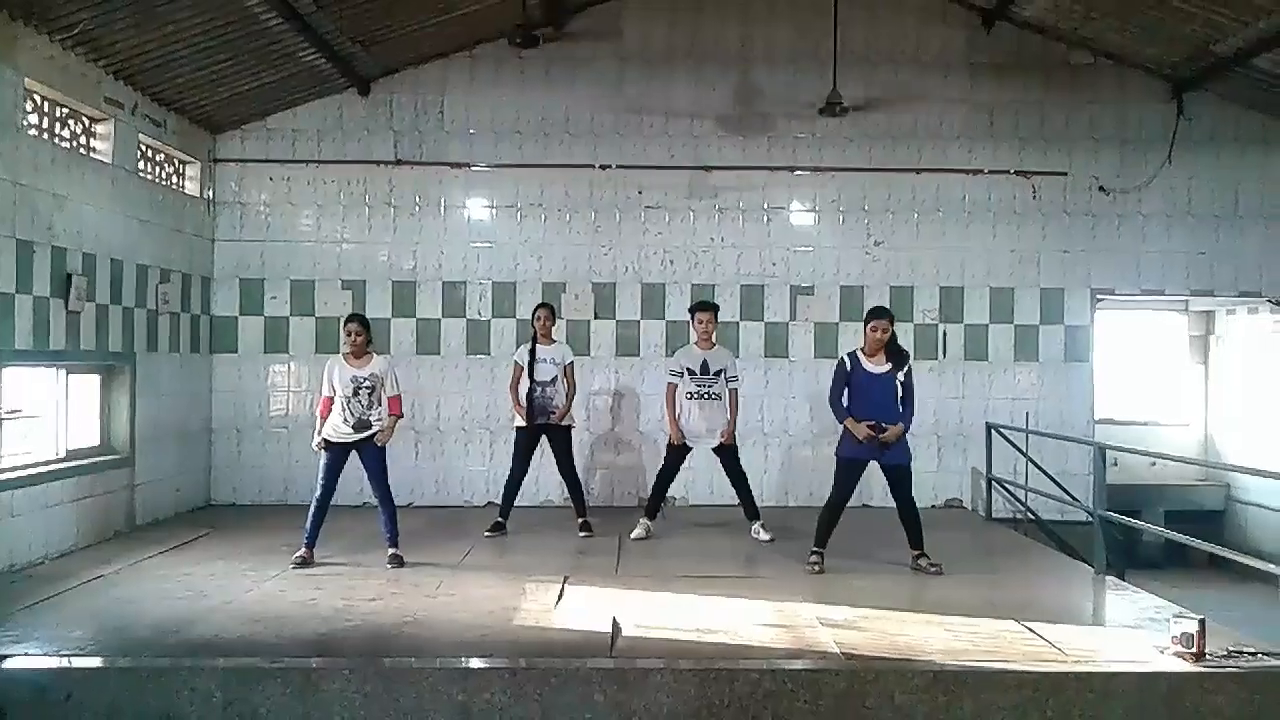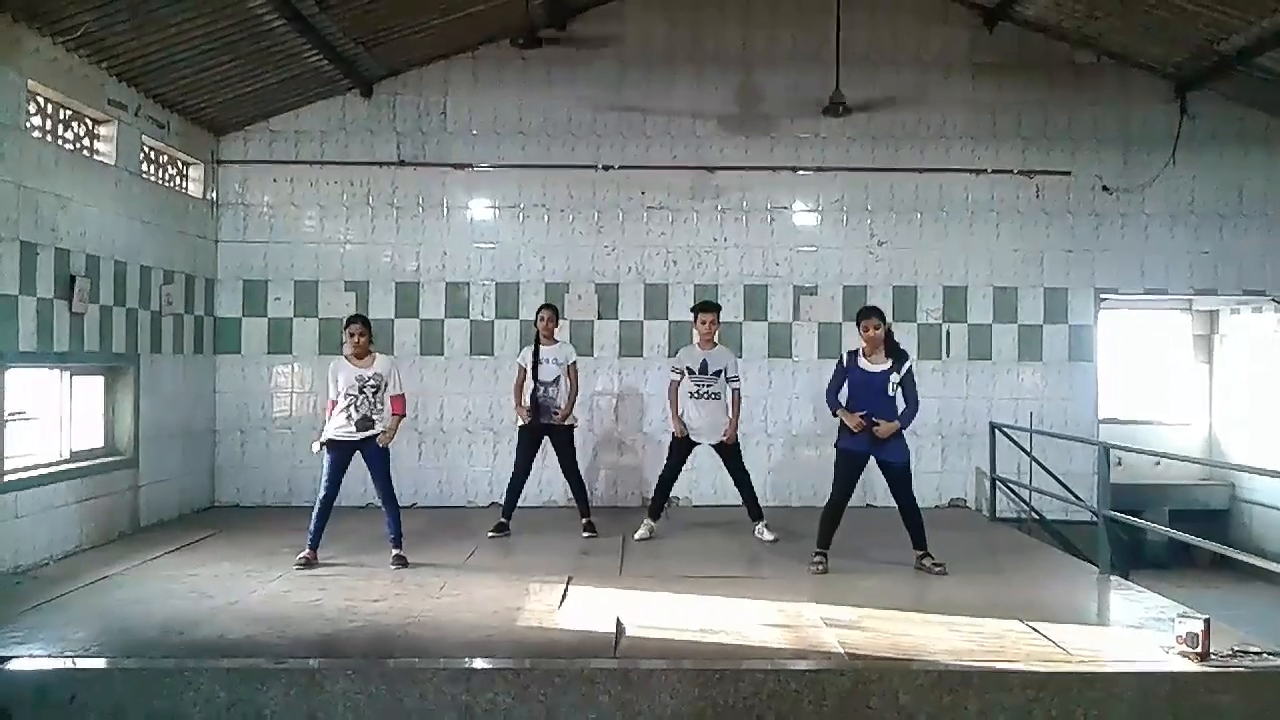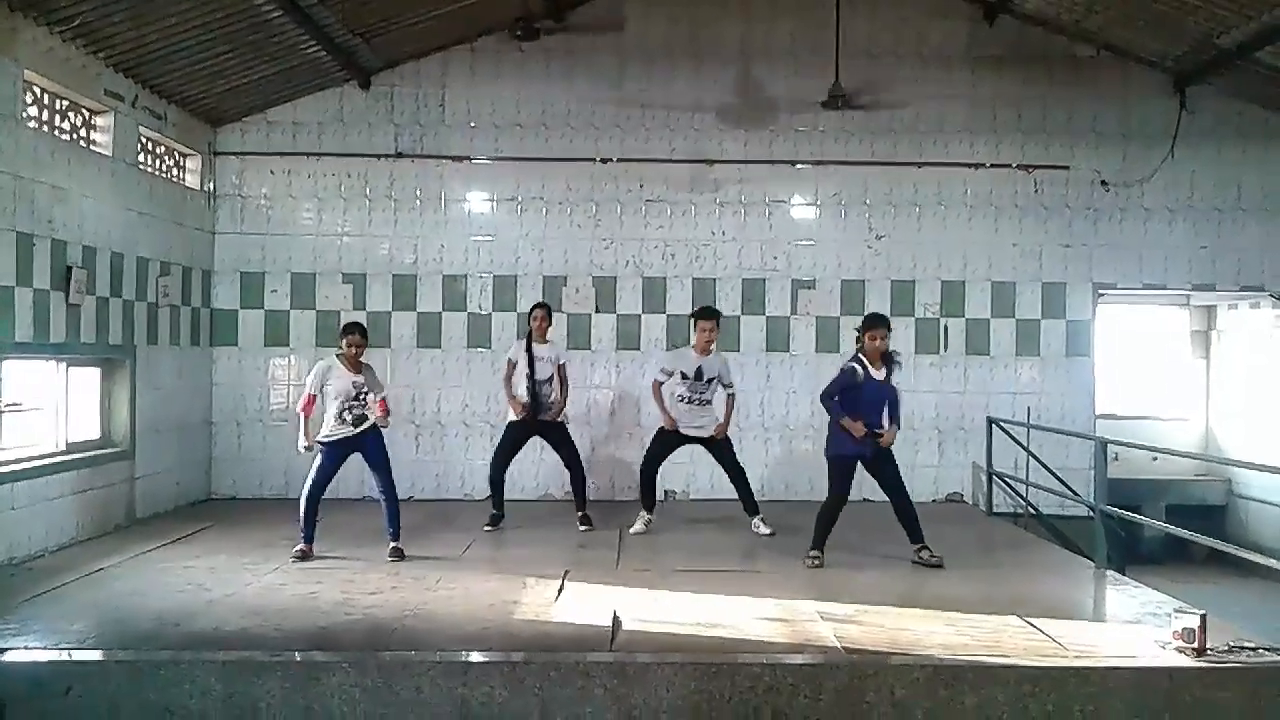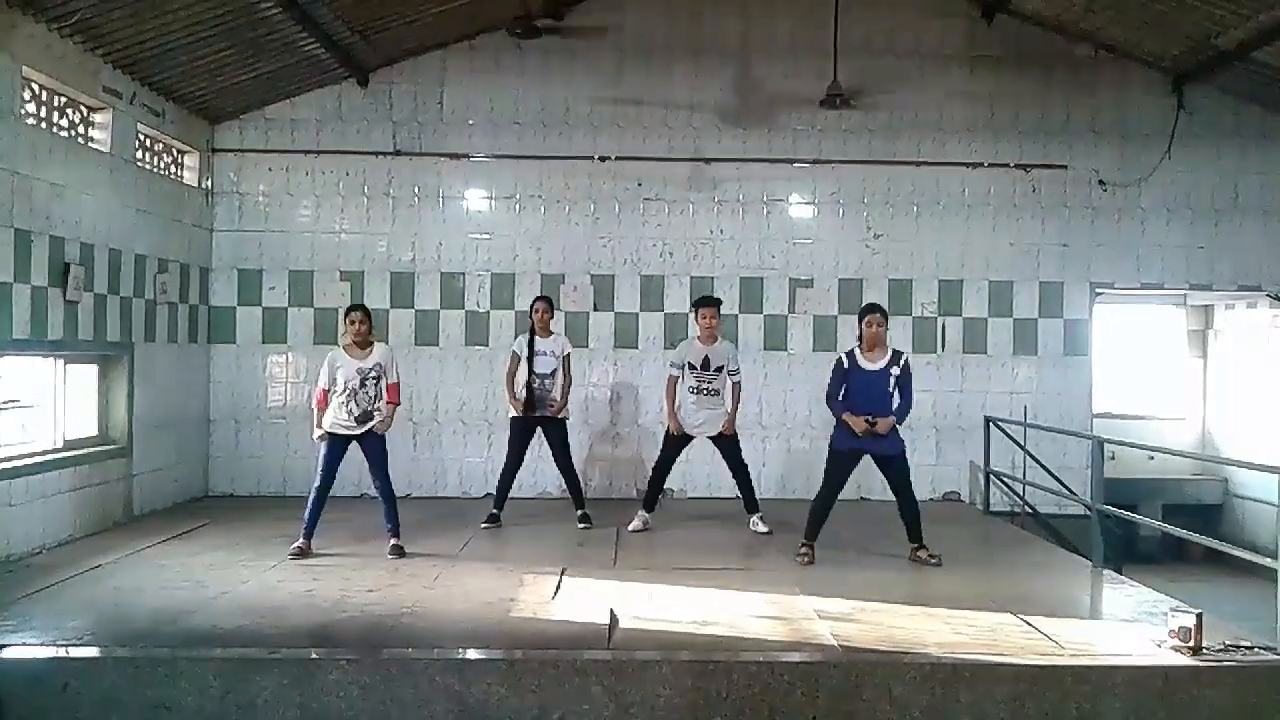
dt=1s
person 1, frame 1
left shoulder: (900, 361)
right shoulder: (850, 361)
left elbow: (908, 402)
right elbow: (835, 399)
left wrist: (900, 427)
right wrist: (853, 425)
left hip: (893, 441)
right hip: (856, 440)
left knee: (905, 499)
right knee: (838, 497)
left ankle: (918, 555)
right ankle: (817, 552)
person 1, frame 2
left shoulder: (900, 361)
right shoulder: (849, 360)
left elbow: (912, 402)
right elbow: (831, 393)
left wrist: (896, 425)
right wrist: (845, 416)
left hip: (890, 438)
right hip: (853, 436)
left knee: (906, 498)
right knee: (839, 496)
left ankle: (922, 555)
right ankle: (820, 552)
person 1, frame 3
left shoulder: (888, 364)
right shoulder: (855, 368)
right elbow: (827, 397)
left wrist: (894, 428)
right wrist: (849, 424)
left hip: (876, 440)
right hip: (844, 440)
left knee: (899, 493)
right knee: (838, 496)
left ankle: (920, 547)
right ankle: (816, 548)
person 1, frame 4
left shoulder: (898, 359)
right shoulder: (847, 359)
left elbow: (906, 399)
right elbow: (832, 397)
left wrist: (892, 420)
right wrist: (849, 419)
left hip: (886, 437)
right hip: (848, 436)
left knee: (905, 492)
right knee: (829, 491)
left ankle: (918, 547)
right ankle: (807, 544)
person 2, frame 1
left shoulder: (382, 364)
right shoulder: (334, 364)
left elbow: (394, 401)
right elbow: (325, 402)
left wrist: (389, 428)
right wrist: (318, 433)
left hip: (370, 437)
right hip: (336, 436)
left knee: (382, 492)
right knee: (322, 492)
left ankle: (393, 548)
right ankle: (307, 548)
person 2, frame 2
left shoulder: (385, 363)
right shoulder: (337, 365)
left elbow: (398, 401)
right elbow: (333, 404)
left wrist: (391, 431)
right wrist: (324, 434)
left hip: (373, 437)
right hip: (340, 437)
left knee: (386, 492)
right knee: (326, 493)
left ankle: (397, 549)
right ankle: (311, 550)
person 2, frame 3
left shoulder: (368, 371)
right shoulder: (326, 366)
left elbow: (380, 397)
right elbow: (307, 400)
left wrist: (381, 416)
right wrist: (304, 434)
left hip: (368, 433)
right hip: (334, 438)
left knee: (386, 486)
right knee: (311, 491)
left ankle: (394, 541)
right ankle: (306, 543)
person 2, frame 4
left shoulder: (383, 352)
right shoulder: (335, 357)
left elbow: (393, 389)
right elbow: (322, 393)
left wrist: (388, 418)
right wrist: (317, 425)
left hip: (371, 428)
right hip: (337, 428)
left knee: (382, 483)
right knee: (322, 483)
left ankle: (394, 538)
right ankle: (305, 539)
person 3, frame 1
left shoulder: (726, 356)
right shoulder: (682, 355)
left elbow: (733, 392)
right elbow: (671, 391)
left wrist: (731, 427)
right wrist: (673, 425)
left hip: (719, 430)
right hip: (685, 429)
left knee: (737, 475)
right knee: (666, 473)
left ankle: (756, 523)
right ankle: (646, 520)
person 3, frame 2
left shoulder: (727, 356)
right shoulder: (684, 354)
left elbow: (735, 392)
right elbow: (673, 387)
left wrist: (734, 424)
right wrist: (675, 419)
left hip: (721, 428)
right hip: (687, 427)
left knee: (740, 474)
right knee: (669, 473)
left ankle: (759, 523)
right ankle: (650, 521)
person 3, frame 3
left shoulder: (720, 362)
right shoulder: (677, 356)
left elbow: (730, 393)
right elbow: (657, 384)
left wrist: (726, 423)
right wrist: (665, 414)
left hip: (709, 426)
right hip: (677, 424)
left knee: (734, 469)
right knee: (649, 464)
left ankle: (755, 517)
right ankle: (646, 514)
person 3, frame 4
left shoulder: (728, 349)
right shoulder: (685, 348)
left elbow: (736, 384)
right elbow: (672, 382)
left wrist: (732, 418)
right wrist: (671, 417)
left hip: (718, 421)
right hip: (685, 420)
left knee: (738, 467)
right knee: (662, 465)
left ankle: (755, 515)
right ankle: (645, 513)
person 4, frame 1
left shoulder: (563, 350)
right shoulder: (524, 350)
left elbow: (571, 384)
right elbow: (514, 383)
left wrist: (566, 408)
right wrist: (517, 406)
left hip: (557, 419)
right hip: (528, 419)
left knee: (568, 470)
right knee: (517, 471)
left ankle: (582, 519)
right ankle: (501, 520)
person 4, frame 2
left shoulder: (566, 349)
right shoulder: (528, 352)
left elbow: (574, 384)
right elbow: (519, 383)
left wrist: (568, 409)
right wrist: (518, 406)
left hip: (559, 420)
right hip: (531, 419)
left knee: (571, 470)
right knee: (520, 471)
left ankle: (586, 519)
right ankle: (504, 520)
person 4, frame 3
left shoulder: (555, 350)
right shoulder: (519, 346)
left elbow: (563, 381)
right elbow: (507, 377)
left wrist: (561, 403)
right wrist: (512, 401)
left hip: (550, 417)
right hip: (522, 416)
left knee: (574, 463)
right knee: (498, 463)
left ankle: (581, 512)
right ankle: (497, 512)
person 4, frame 4
left shoulder: (561, 341)
right shoulder: (522, 340)
left elbow: (567, 376)
right elbow: (510, 373)
left wrist: (563, 401)
right wrist: (512, 399)
left hip: (553, 411)
right hip: (524, 411)
left knee: (564, 462)
right knee: (512, 462)
left ankle: (581, 510)
right ankle: (496, 511)
